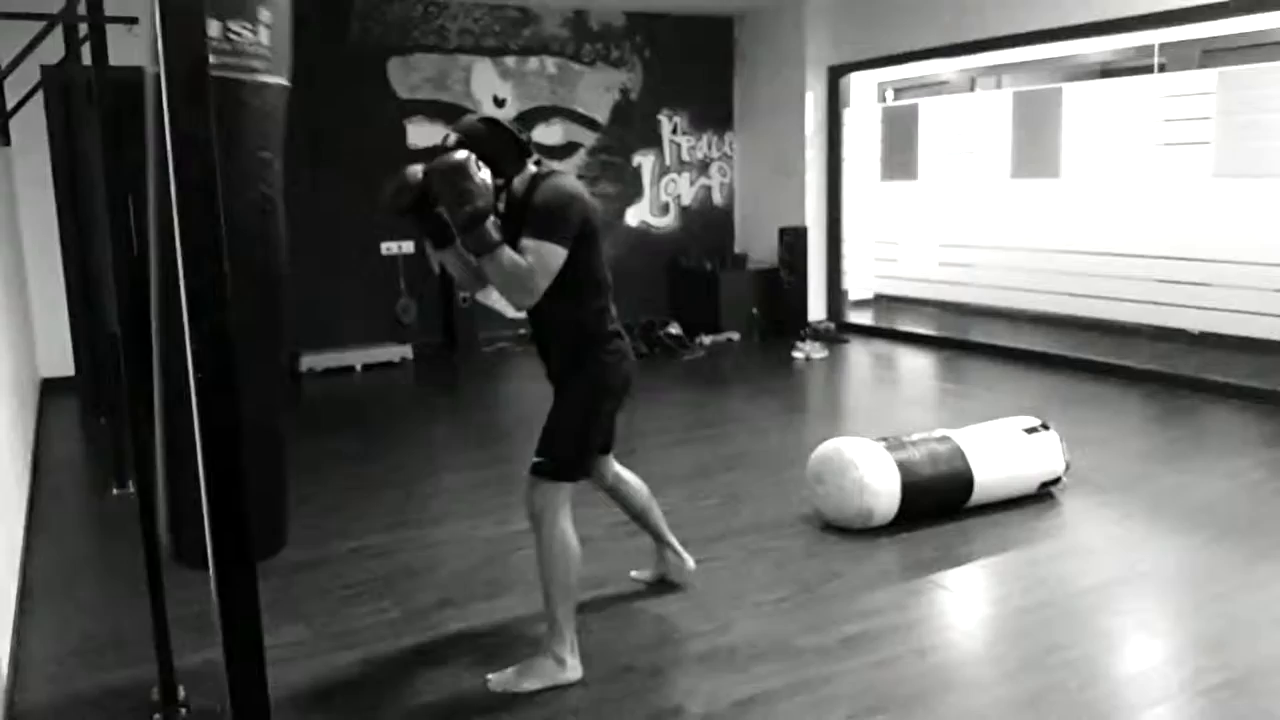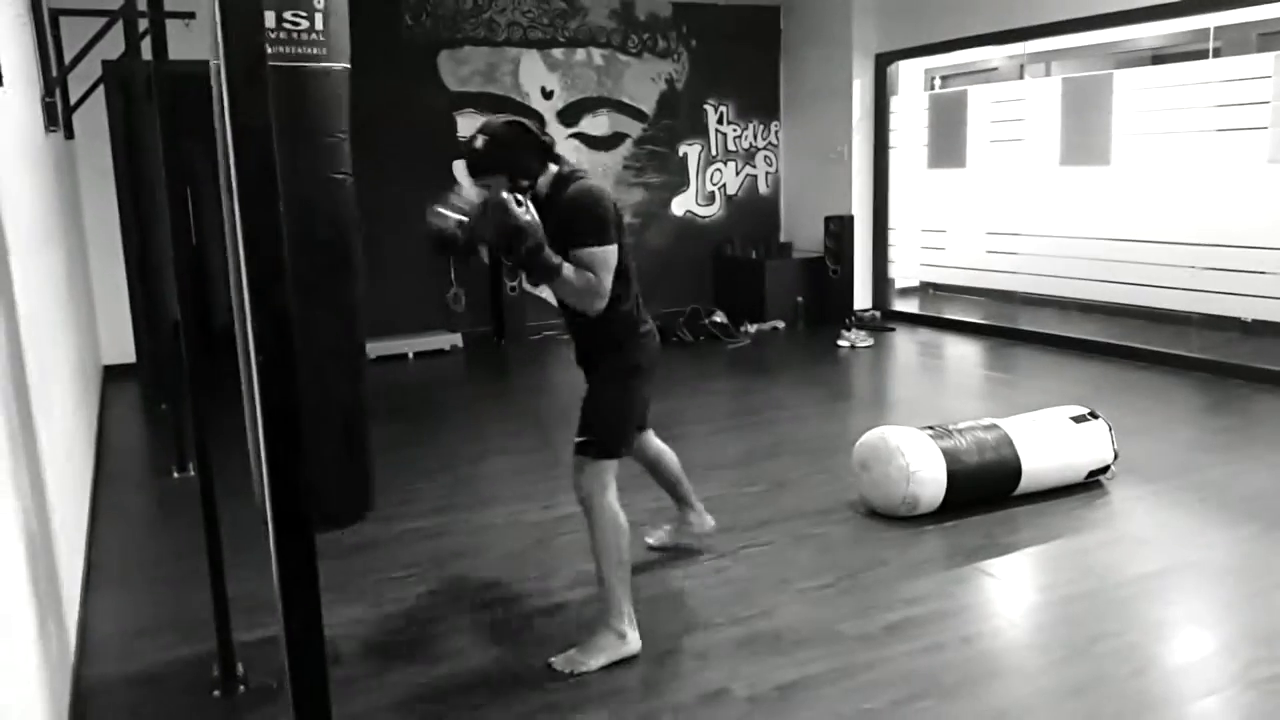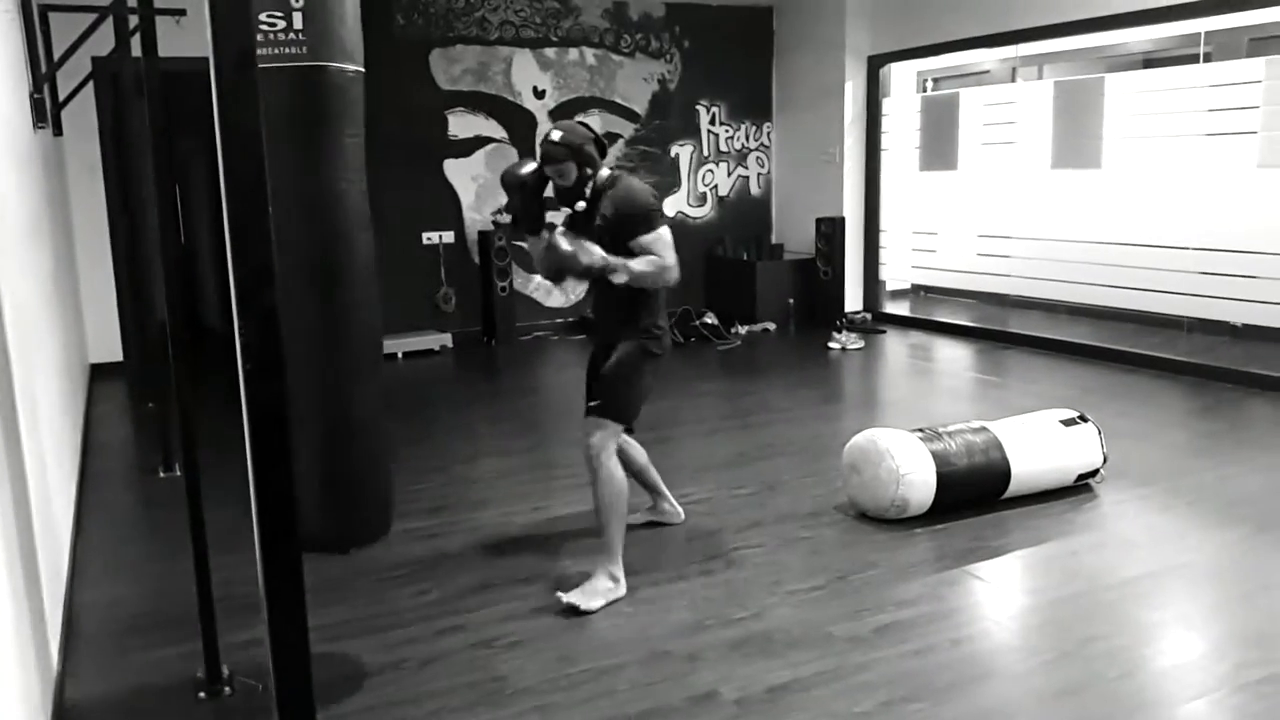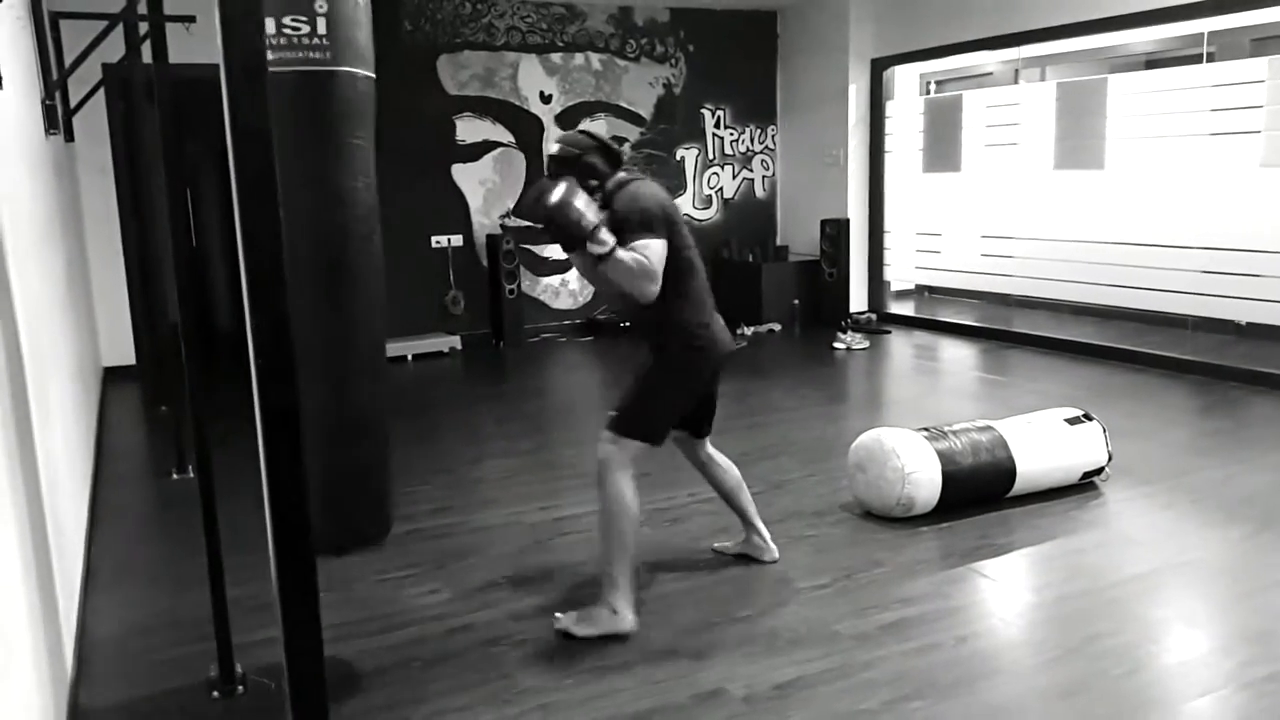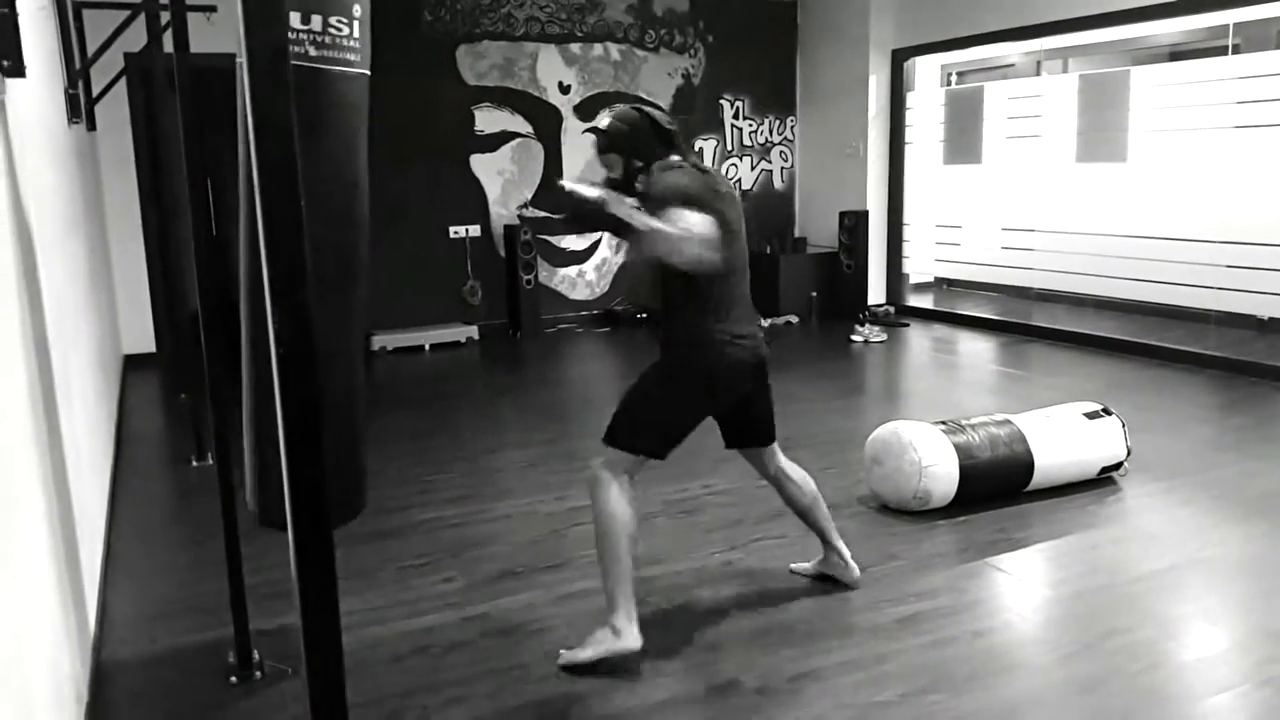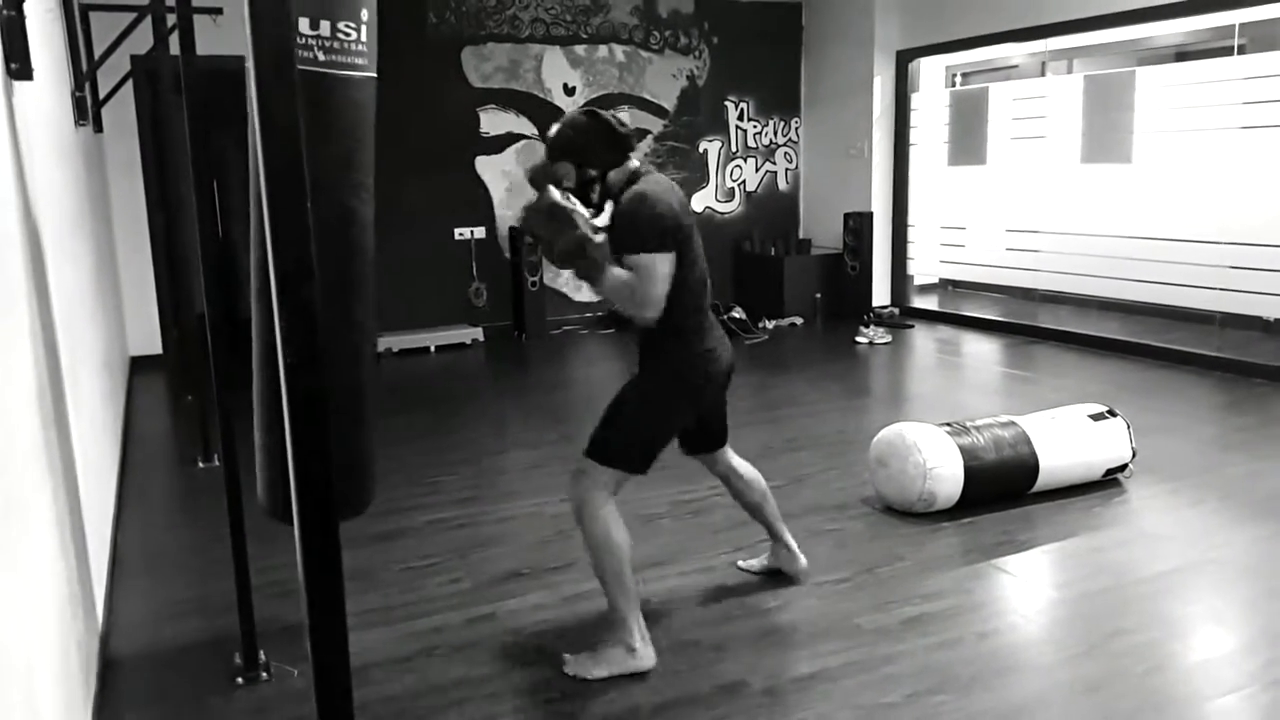
dt=0.7s
person 1, frame 1
left shoulder: (557, 199)
right shoulder: (518, 202)
left elbow: (521, 291)
right elbow: (475, 279)
left wrist: (476, 222)
right wrist: (439, 230)
left hip: (594, 365)
right hip: (587, 361)
left knee: (547, 501)
right knee: (601, 468)
left ankle: (559, 654)
right ankle: (672, 556)
person 1, frame 2
left shoulder: (581, 198)
right shoulder: (539, 193)
left elbow: (593, 299)
left wrist: (537, 253)
left hip: (620, 349)
right hip: (604, 347)
left knee: (591, 482)
right knee: (635, 438)
left ankle: (620, 629)
right ankle: (692, 517)
person 1, frame 3
left shoulder: (632, 197)
right shoulder: (583, 207)
left elbow: (667, 272)
right elbow: (550, 267)
left wrist: (607, 265)
left hip: (638, 335)
right hip: (607, 335)
left knee: (598, 441)
right knee: (613, 436)
left ankle: (611, 573)
right ankle: (665, 504)
person 1, frame 4
left shoulder: (634, 203)
right shoulder: (636, 195)
left elbow: (645, 286)
right elbow: (612, 282)
left wrist: (592, 234)
right wrist: (575, 240)
left hip: (685, 348)
right hip: (709, 341)
left knee: (613, 459)
right knee: (695, 446)
left ankle: (617, 606)
right ankle: (757, 538)
person 1, frame 5
left shoulder: (668, 182)
right shoulder: (713, 180)
left elbow: (697, 250)
left wrist: (620, 209)
right wrist: (639, 217)
left hip: (697, 360)
right hip: (745, 349)
left knee: (608, 474)
right knee: (769, 462)
left ankle: (620, 627)
right ankle: (838, 558)
person 1, frame 6
left shoulder: (641, 204)
right shoulder: (649, 188)
left elbow: (645, 305)
right elbow: (620, 260)
left wrist: (579, 252)
right wrist: (581, 232)
left hip: (676, 367)
right hip: (706, 356)
left knee: (590, 491)
right knee: (717, 458)
left ankle: (630, 642)
right ankle: (785, 550)
